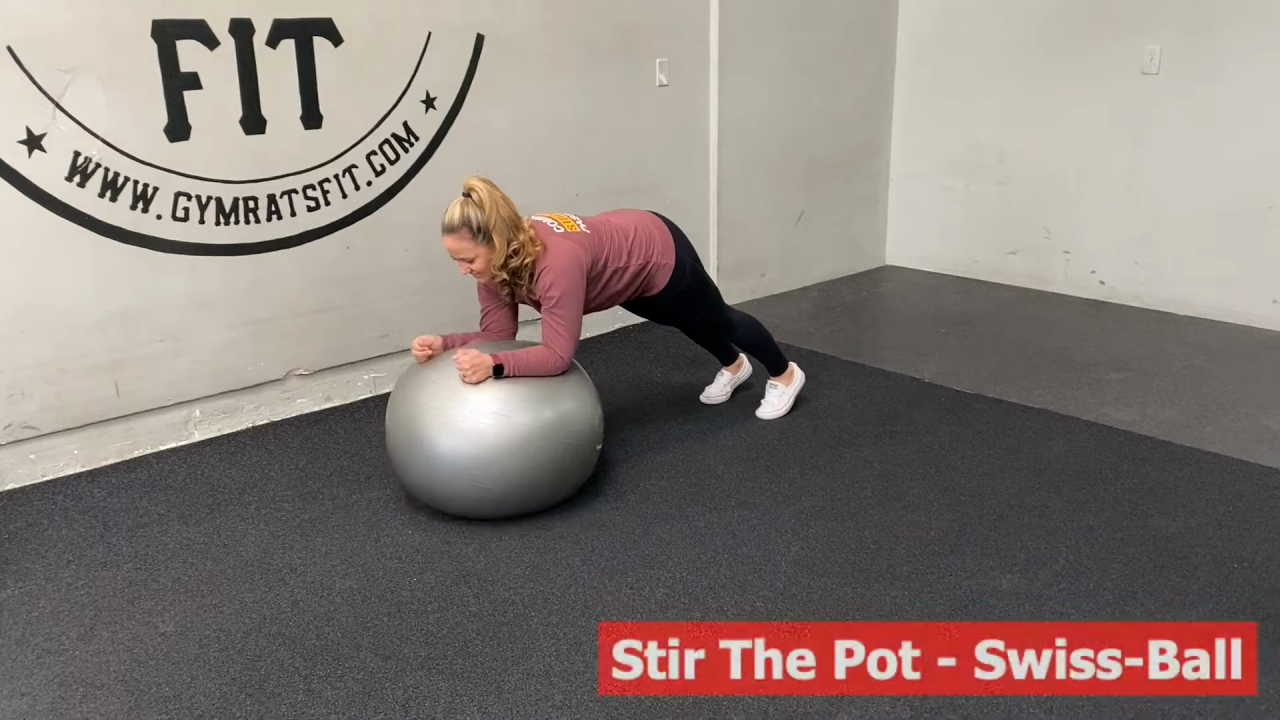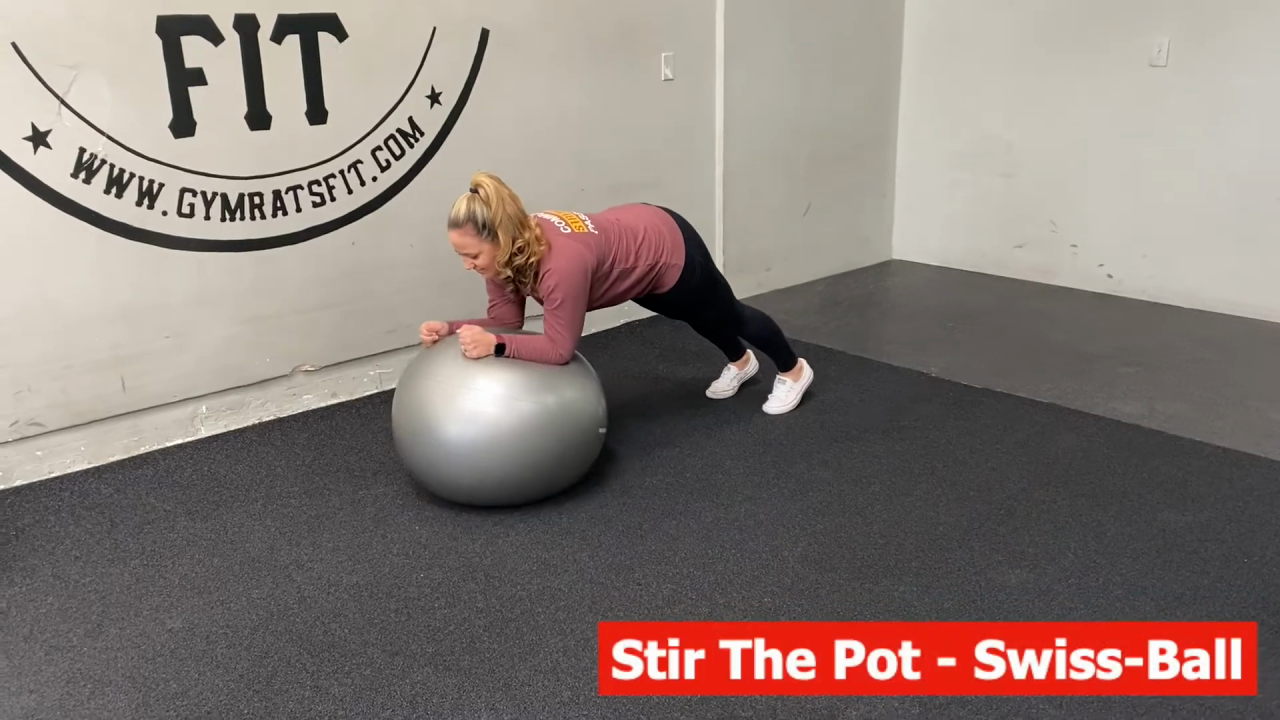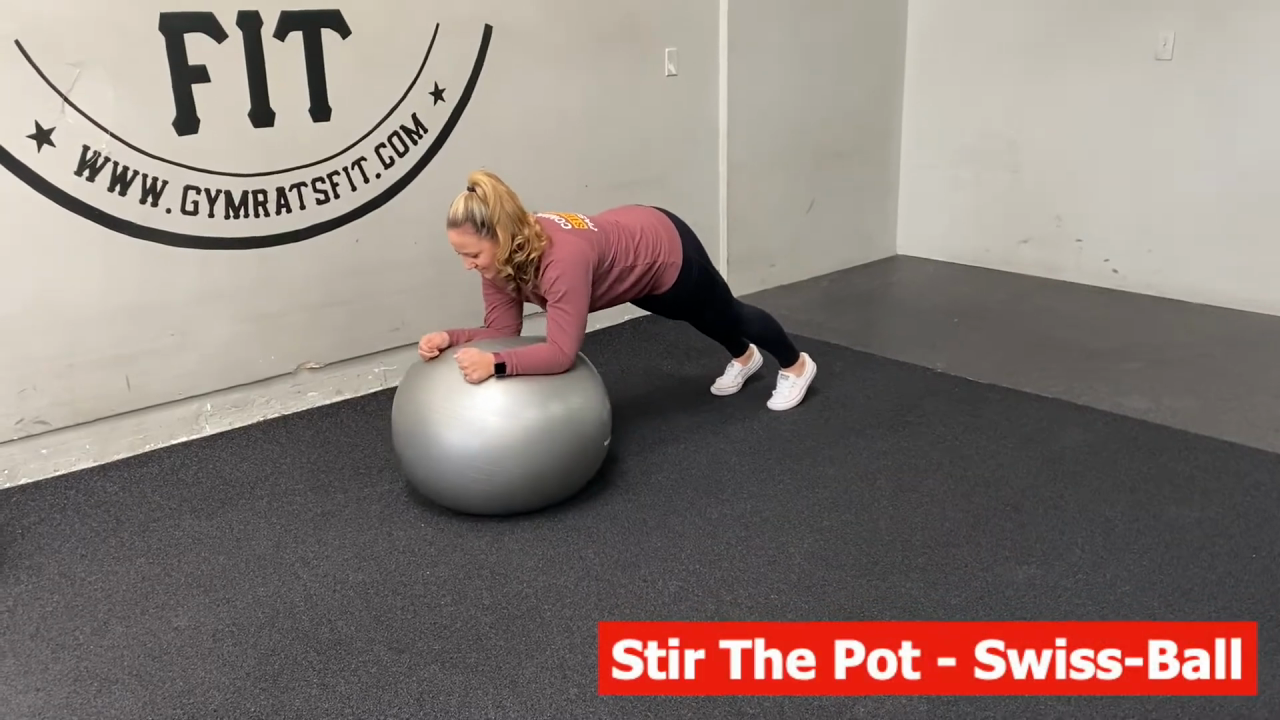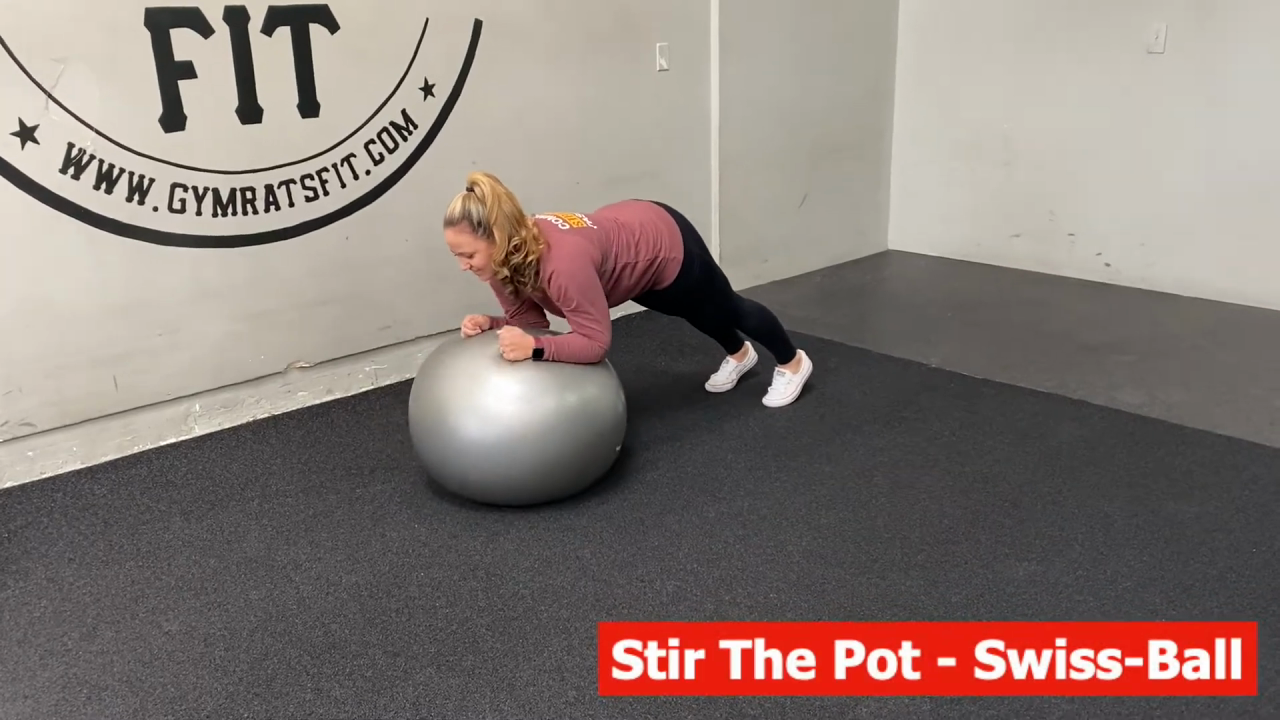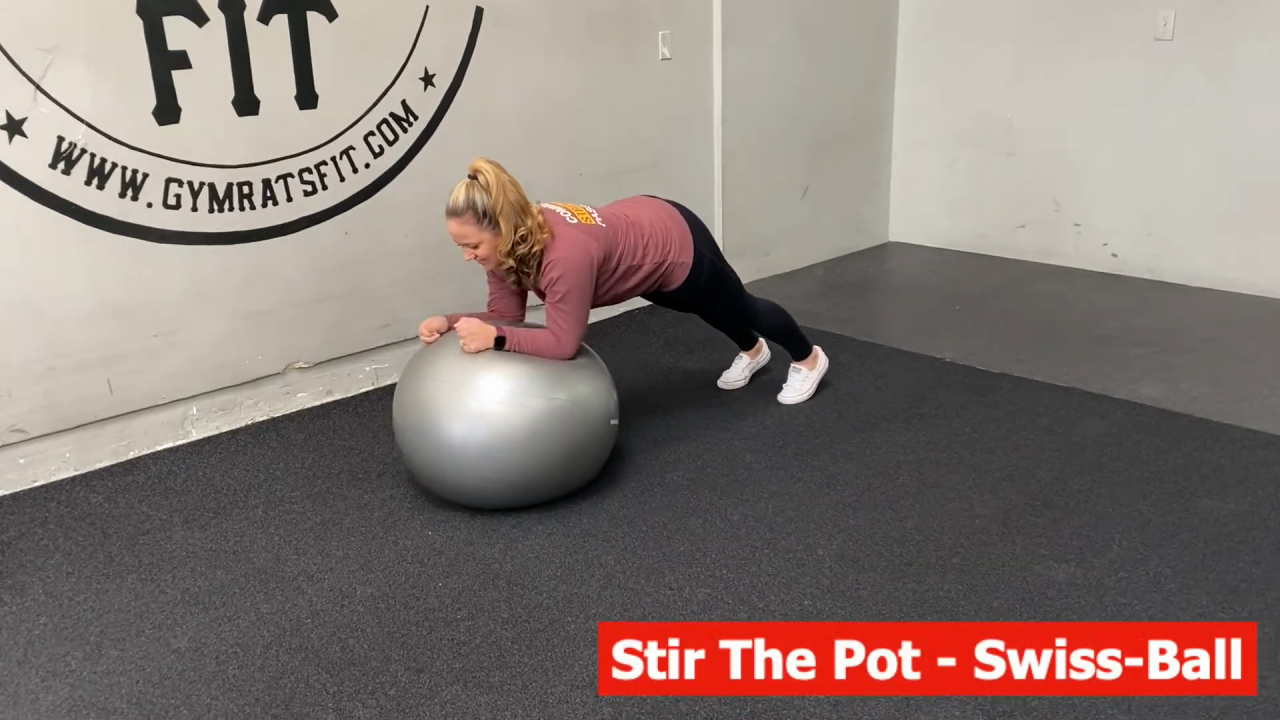
dt=0.7s
person 1, frame 1
left shoulder: (557, 262)
right shoulder: (493, 259)
left elbow: (558, 354)
right elbow: (496, 334)
left wrist: (492, 366)
right wrist: (444, 342)
left hip: (660, 256)
right hip: (621, 252)
left knee: (714, 319)
right knee: (687, 321)
left ankle: (784, 375)
right ankle: (733, 366)
person 1, frame 2
left shoulder: (562, 262)
right shoulder: (503, 253)
left elbow: (559, 348)
right elbow: (506, 321)
left wrist: (495, 345)
right wrist: (452, 328)
left hip: (669, 253)
right hip: (632, 228)
left knee: (725, 313)
right knee: (697, 316)
left ankle: (793, 370)
right ankle: (740, 361)
person 1, frame 3
left shoulder: (563, 258)
right shoulder: (499, 256)
left elbow: (562, 351)
right elbow: (501, 330)
left wrist: (495, 364)
right wrist: (451, 337)
left hip: (666, 253)
right hip: (628, 237)
left knee: (724, 313)
right knee: (701, 316)
left ankle: (796, 365)
right ankle: (744, 357)
person 1, frame 4
left shoulder: (563, 261)
right shoulder: (501, 258)
left elbow: (595, 342)
right elbow: (529, 322)
left wrist: (533, 347)
right wrist: (489, 323)
left hip: (666, 247)
right hip: (628, 229)
left knee: (723, 307)
right knee: (695, 312)
left ankle: (792, 362)
right ankle: (739, 354)
person 1, frame 5
left shoulder: (566, 253)
right shoulder: (505, 243)
left elbow: (564, 343)
right elbow: (503, 316)
left wrist: (493, 337)
right wrist: (451, 323)
left hip: (676, 248)
right hip: (637, 224)
left knee: (736, 307)
right knee: (709, 308)
left ankle: (808, 359)
right ankle: (752, 352)
